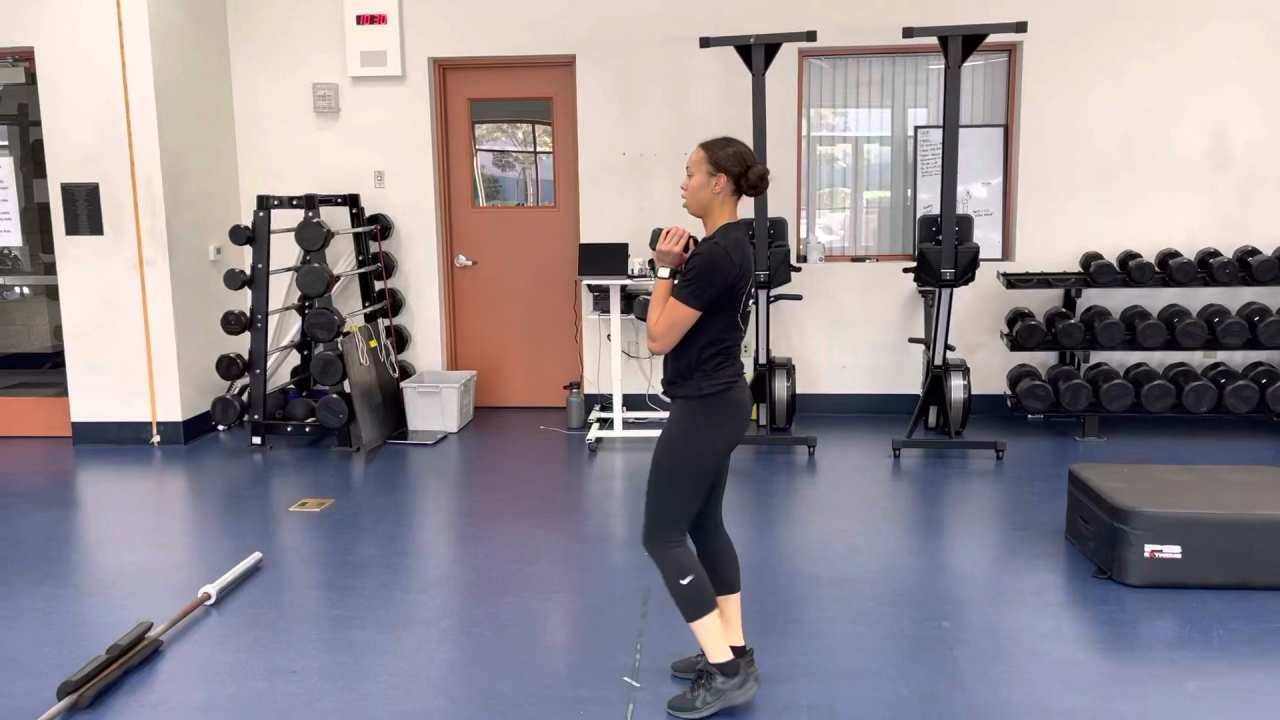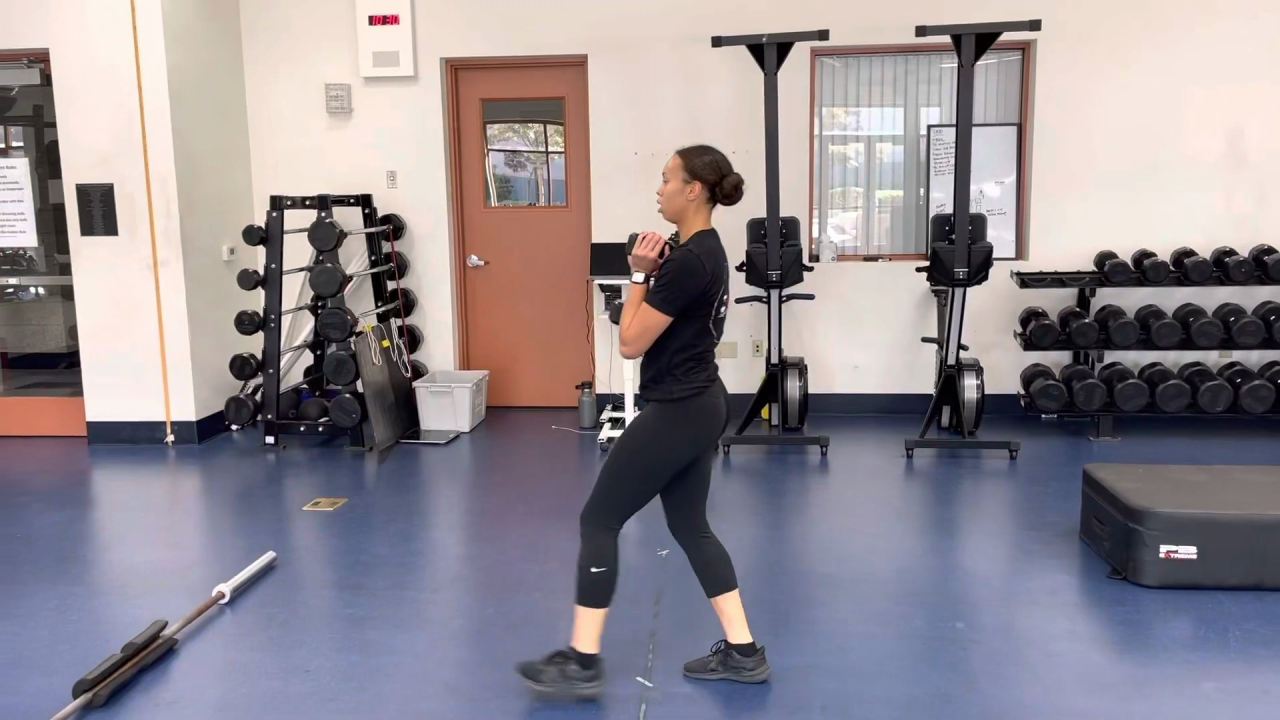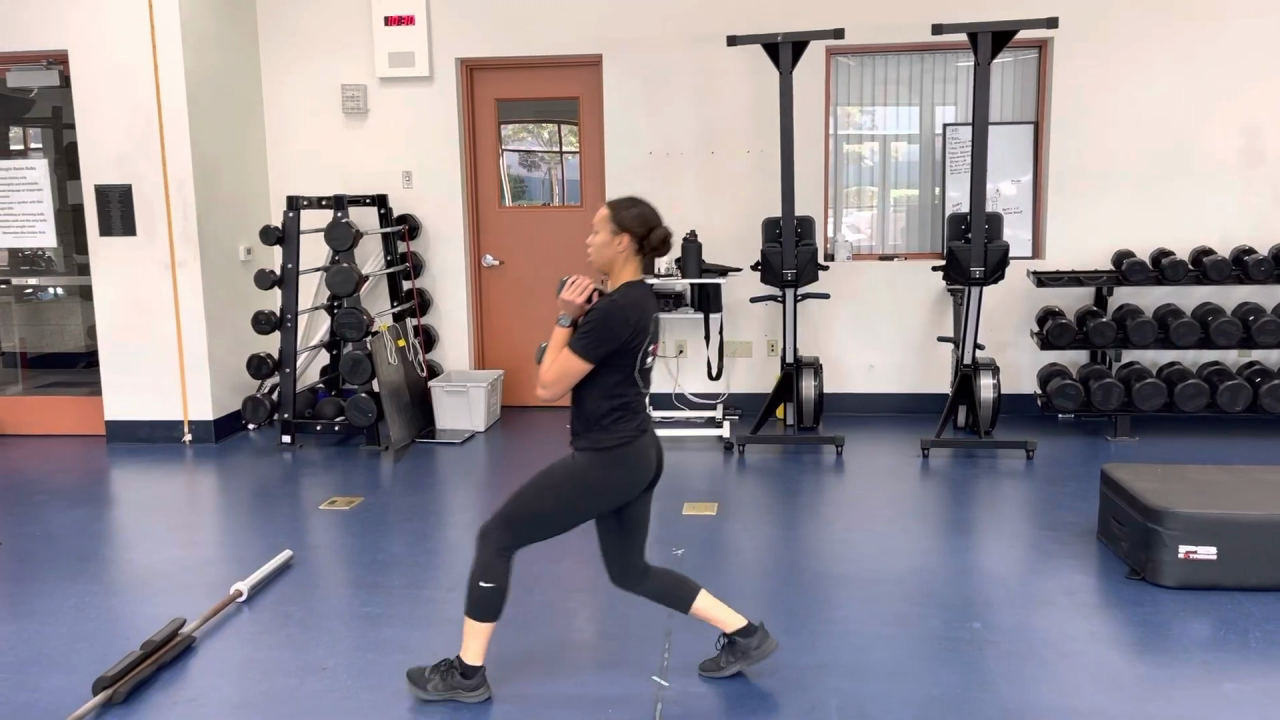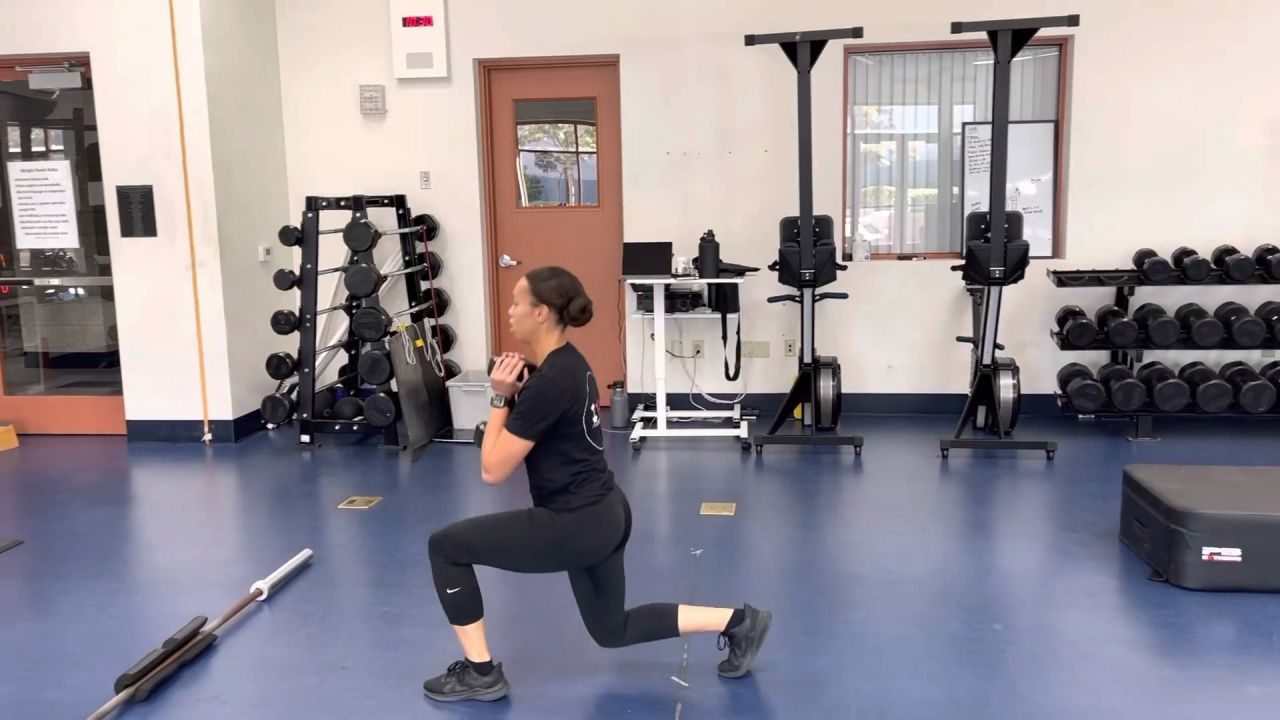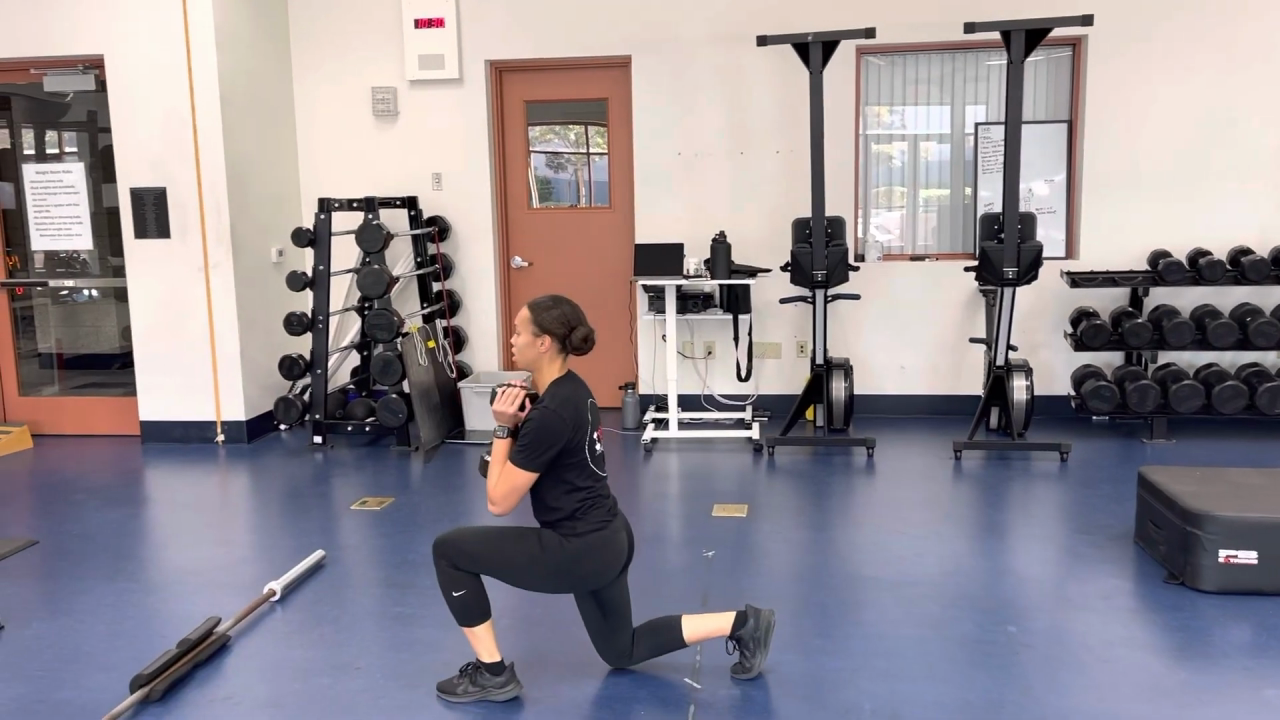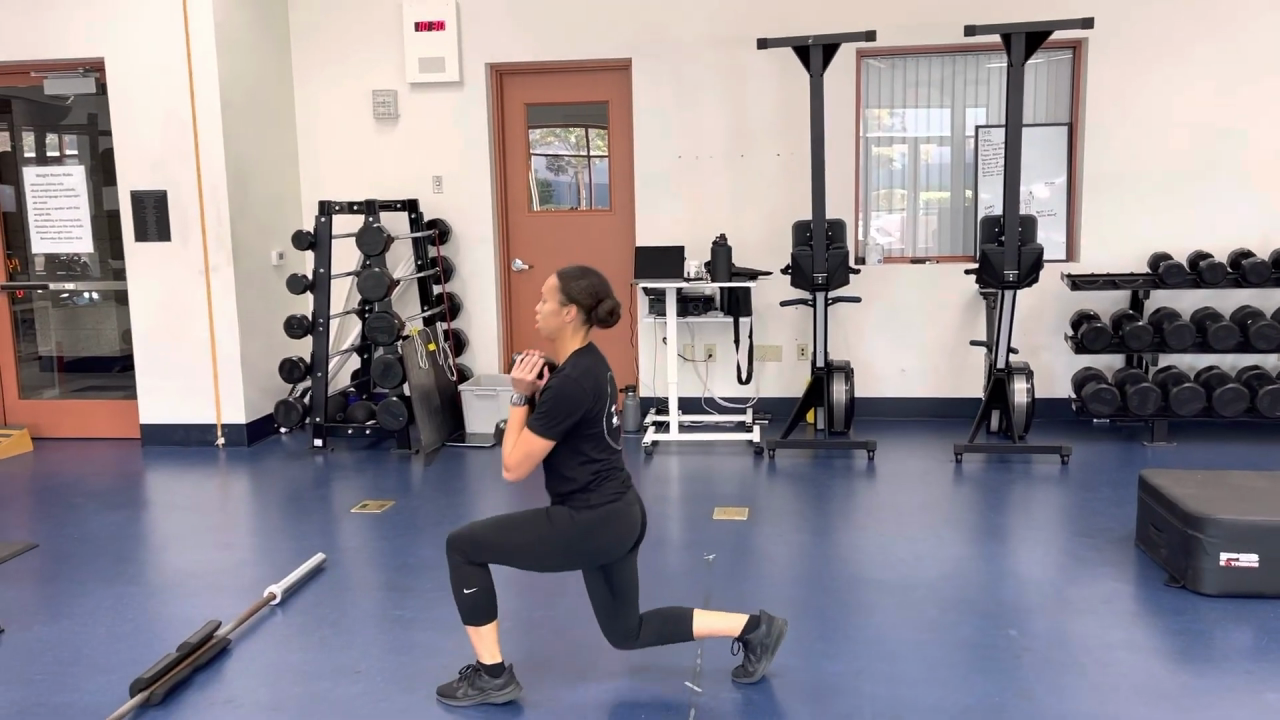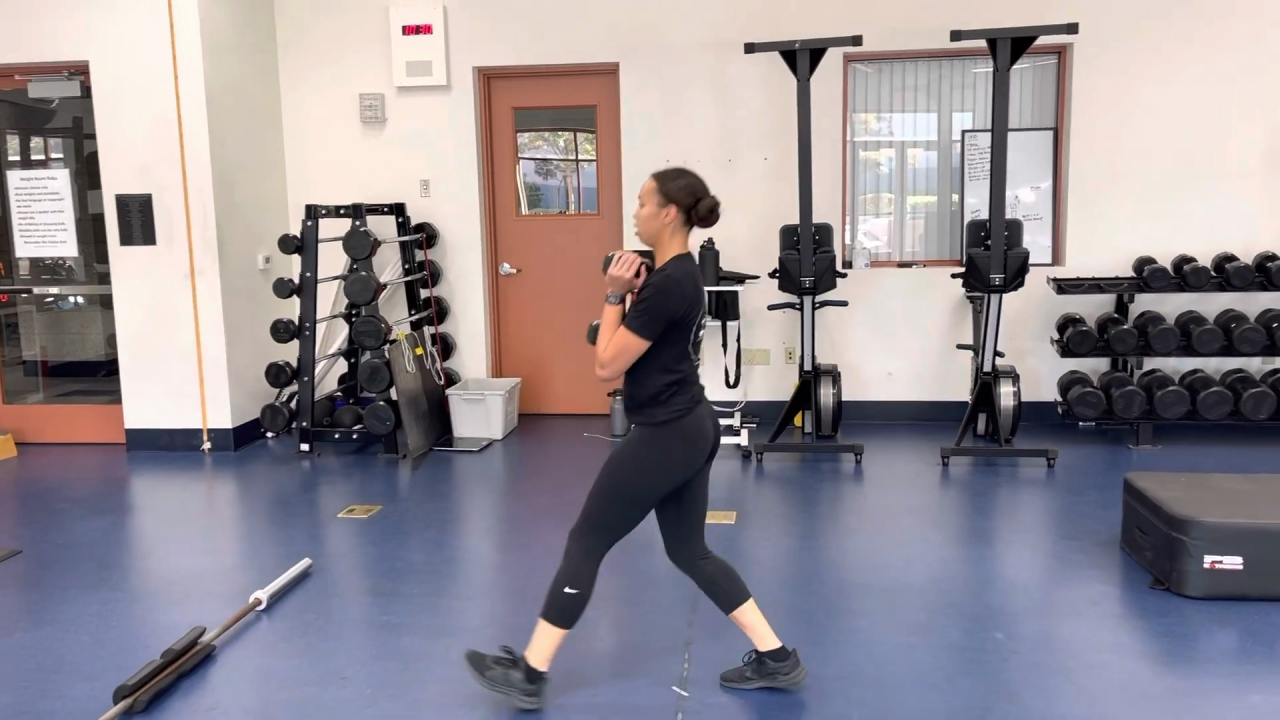
dt=0.4s
person 1, frame 1
left shoulder: (716, 253)
right shoulder: (731, 243)
left elbow: (659, 338)
left wrist: (665, 269)
right wrist: (677, 267)
left hip: (704, 409)
right hip: (720, 400)
left knee: (663, 536)
right knee: (703, 526)
left ankle: (726, 673)
right ankle: (734, 650)
person 1, frame 2
left shoulder: (688, 259)
right shoulder: (704, 250)
left elbow: (632, 342)
left wrist: (640, 275)
right wrist: (653, 273)
left hip: (675, 411)
right hip: (700, 404)
left knee: (598, 522)
right knee: (690, 527)
left ankle: (583, 661)
right ankle: (742, 651)
person 1, frame 3
left shoulder: (616, 309)
right shoulder: (637, 298)
left elbow: (549, 387)
left wrist: (567, 320)
right wrist: (580, 318)
left hip: (606, 460)
right hip: (637, 453)
left knee: (497, 538)
right knee: (630, 570)
left ankle: (467, 672)
right ankle: (743, 633)
person 1, frame 4
left shoulder: (549, 382)
right shoulder: (567, 364)
left elbow: (494, 470)
left wrist: (500, 398)
right wrist: (514, 396)
left hip: (575, 524)
right hip: (605, 515)
left knee: (445, 546)
right knee: (612, 628)
left ankle: (480, 671)
right ankle: (738, 623)
person 1, frame 5
left shoulder: (551, 414)
right shoulder: (570, 390)
left elbow: (499, 501)
left wrist: (503, 429)
right wrist: (518, 425)
left hip: (579, 549)
right hip: (606, 541)
left knee: (449, 550)
right knee: (623, 651)
left ankle: (491, 672)
right ankle: (744, 624)
person 1, frame 6
left shoulder: (571, 381)
right shoulder: (588, 364)
left elbow: (514, 468)
left wrist: (521, 398)
right wrist: (536, 396)
left hip: (591, 523)
right hip: (617, 516)
left knee: (464, 546)
right knee: (627, 630)
left ankle: (492, 675)
right ankle: (754, 628)
person 1, frame 7
left shoulder: (667, 284)
right shoulder: (679, 274)
left elbow: (607, 367)
right elbow: (635, 345)
left wrist: (614, 297)
right wrist: (629, 295)
left hip: (664, 436)
right hip: (692, 429)
left knee: (587, 542)
right knee: (690, 551)
left ankle: (528, 673)
right ankle: (776, 657)
